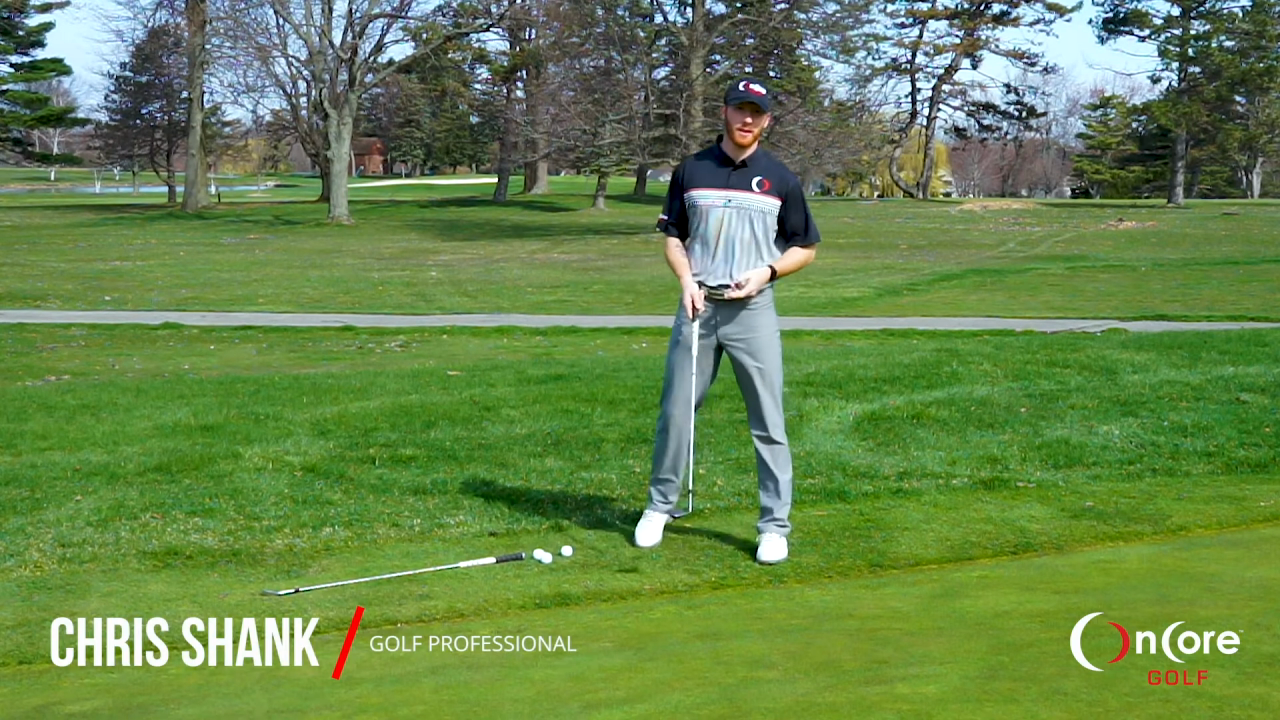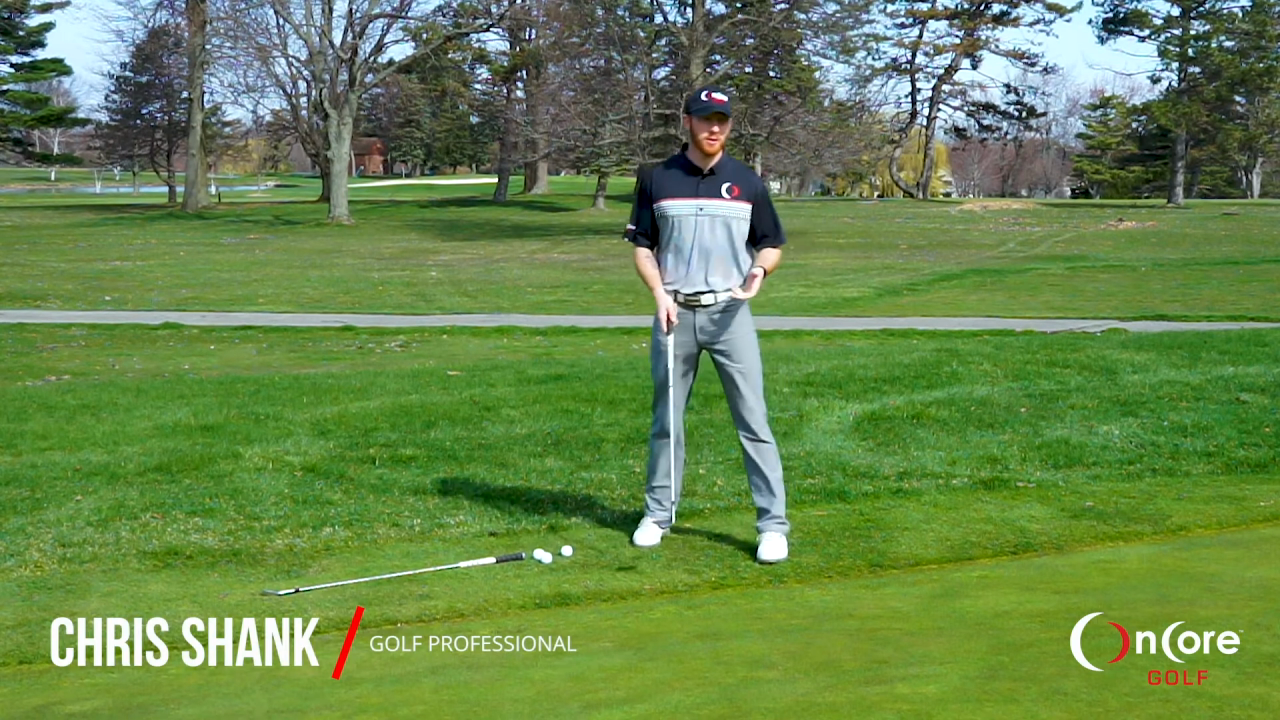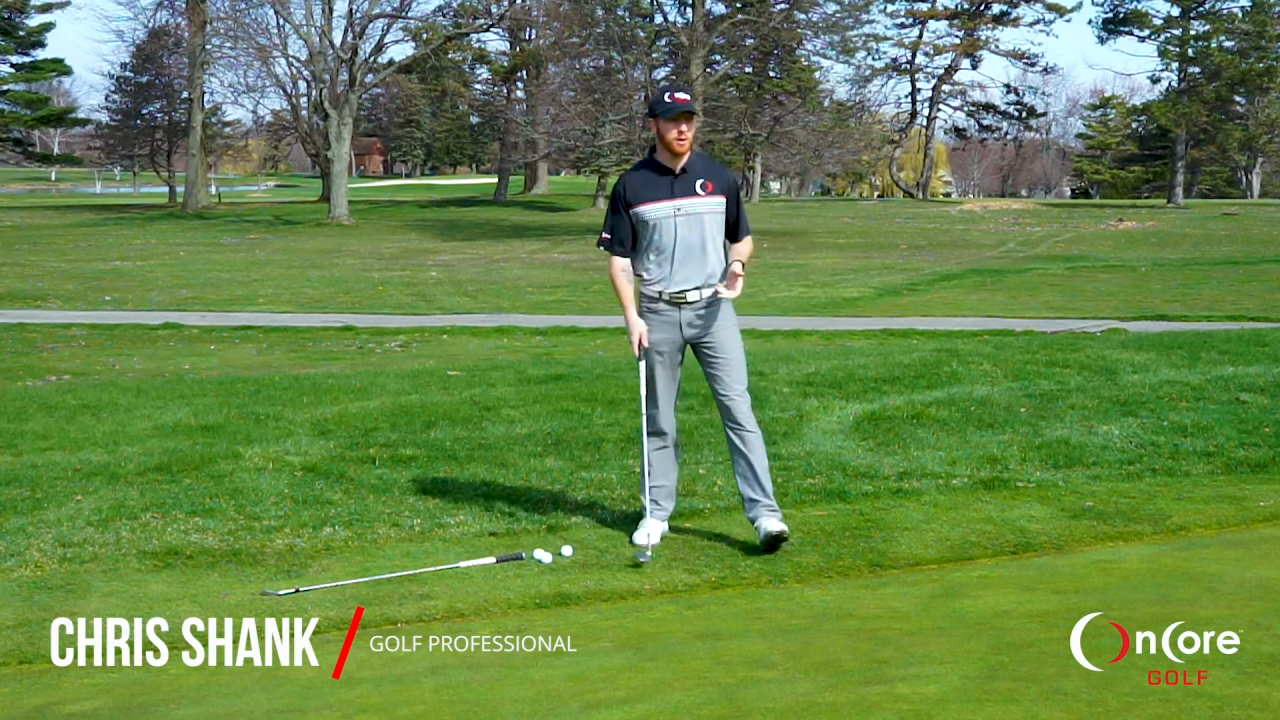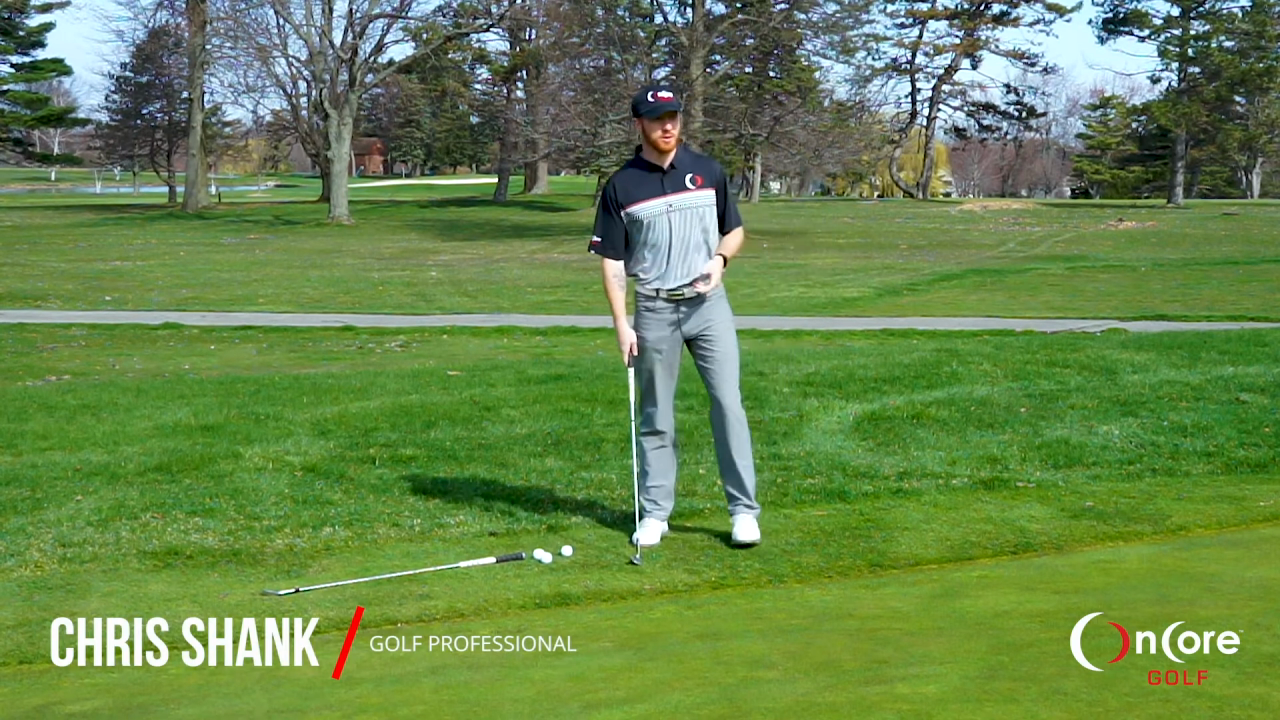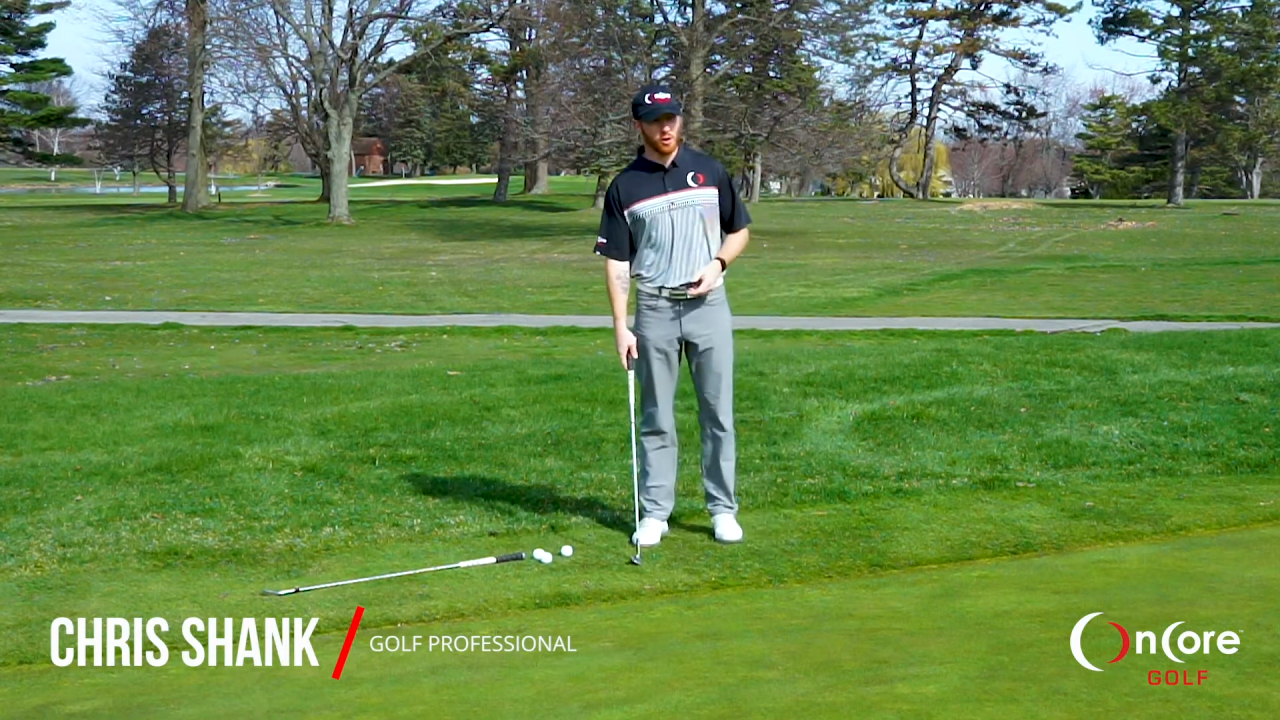
dt=0.2s
person 1, frame 1
left shoulder: (781, 178)
right shoulder: (690, 170)
left elbow: (805, 247)
right elbow: (673, 237)
left wrist: (767, 272)
right wrist: (686, 281)
left hip: (753, 311)
right hip: (699, 309)
left knee: (767, 423)
right knee: (676, 412)
left ankle: (774, 526)
right ankle: (661, 504)
person 1, frame 2
left shoulder: (748, 182)
right shoulder: (656, 180)
left elbow: (772, 246)
right elbow: (642, 247)
left wrist: (759, 271)
right wrist: (659, 292)
left hip: (729, 314)
right hip: (676, 314)
left knee: (753, 420)
right knee: (666, 420)
left ankle: (773, 524)
right ankle: (658, 512)
person 1, frame 3
left shoulder: (721, 178)
right shoulder: (630, 185)
left elbow: (741, 238)
right elbow: (618, 256)
left wrist: (737, 266)
right wrist: (631, 316)
left hip: (712, 309)
right hip: (658, 313)
left knee: (737, 409)
right knee: (658, 419)
left ankle: (765, 513)
right ankle: (656, 512)
person 1, frame 4
left shoulder: (709, 172)
right shoulder: (620, 186)
left elbow: (734, 230)
right elbow: (612, 260)
left wrist: (720, 259)
right wrist: (621, 325)
left hip: (707, 304)
right hip: (653, 310)
left knee: (728, 405)
right knee: (655, 417)
left ankle: (743, 508)
right ankle: (655, 512)
person 1, frame 5
left shoulder: (710, 171)
right shoulder: (623, 187)
left elbow: (739, 230)
right elbow: (617, 262)
left wrist: (719, 263)
right wrist: (621, 326)
left hip: (708, 306)
right hip: (655, 310)
left knee: (717, 412)
right knee: (657, 416)
left ankle: (722, 507)
right ankle: (655, 512)
